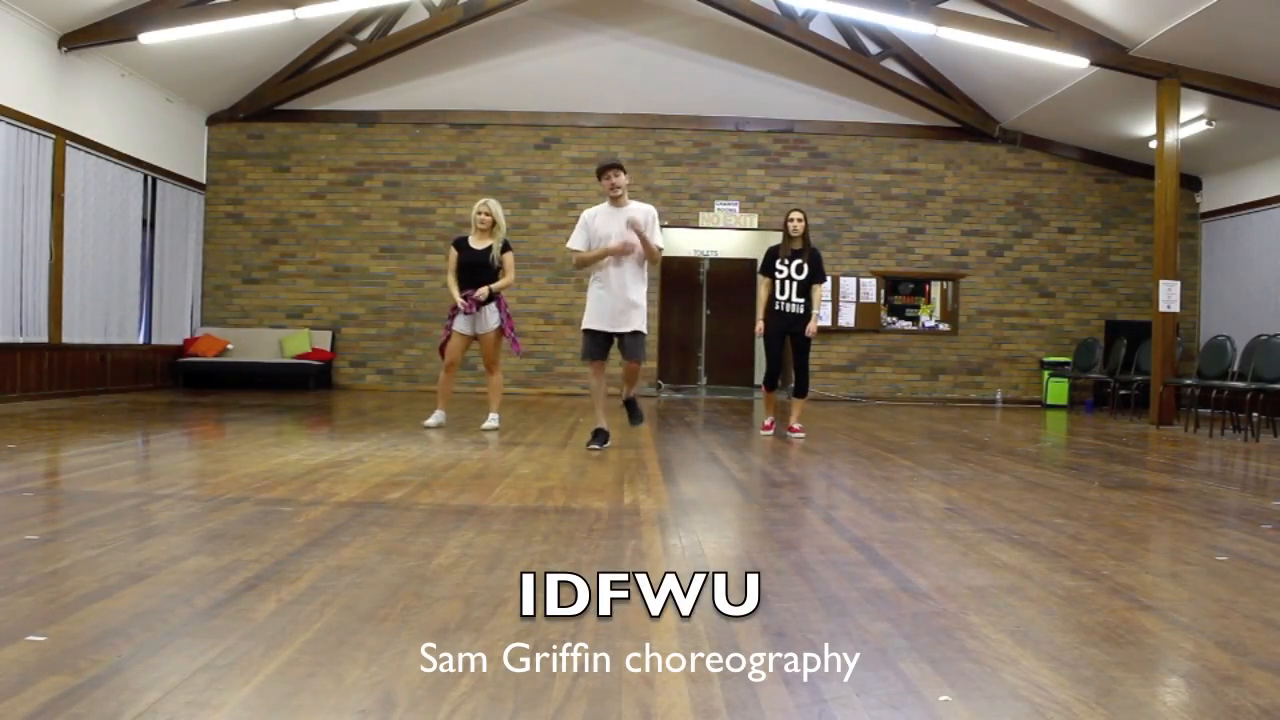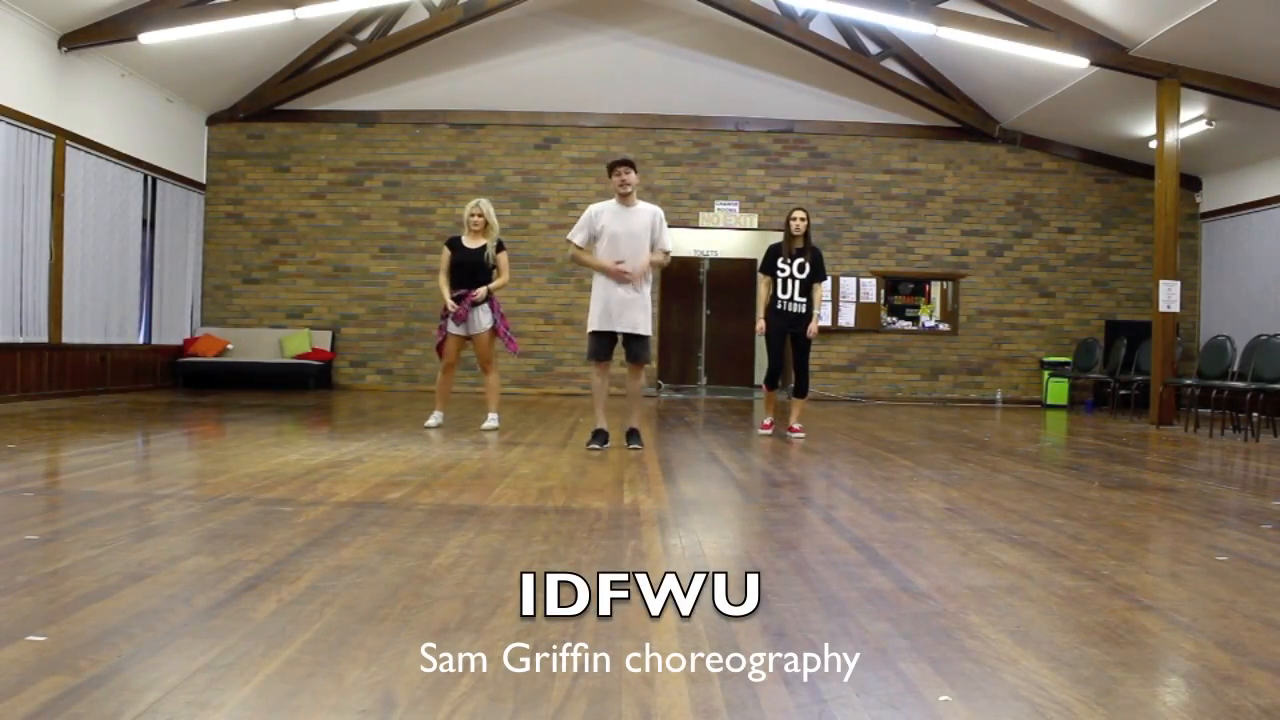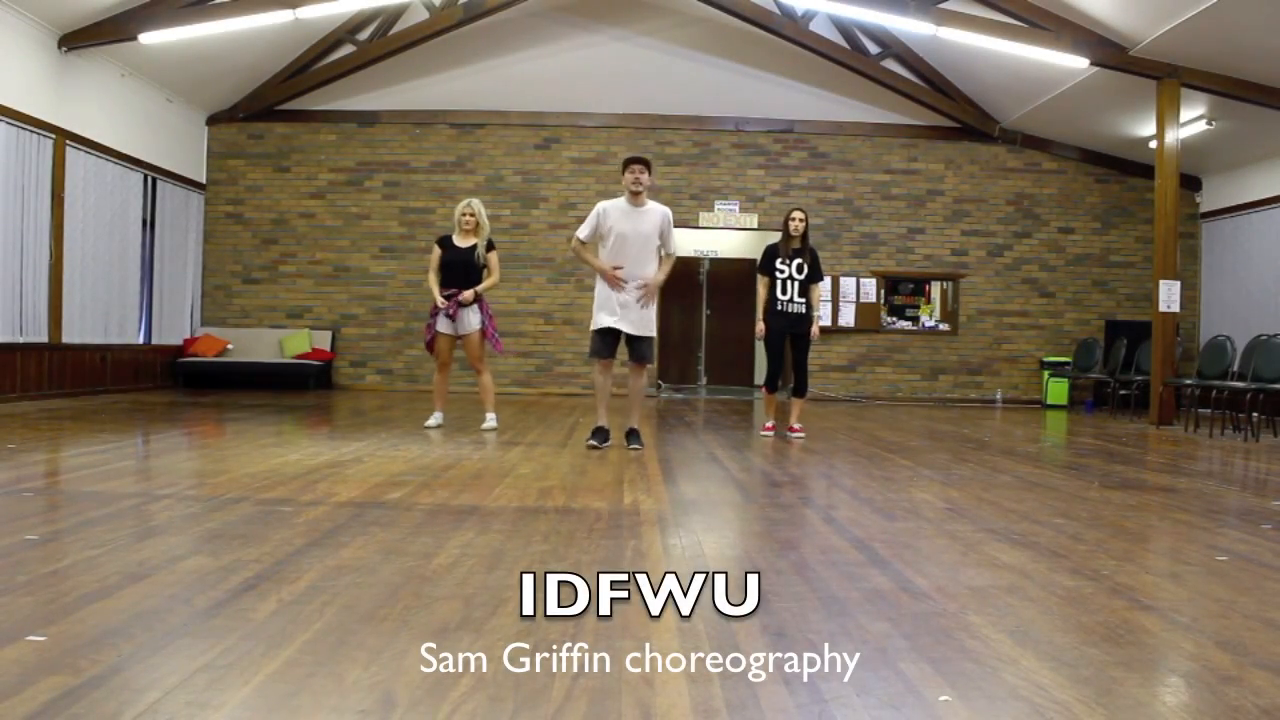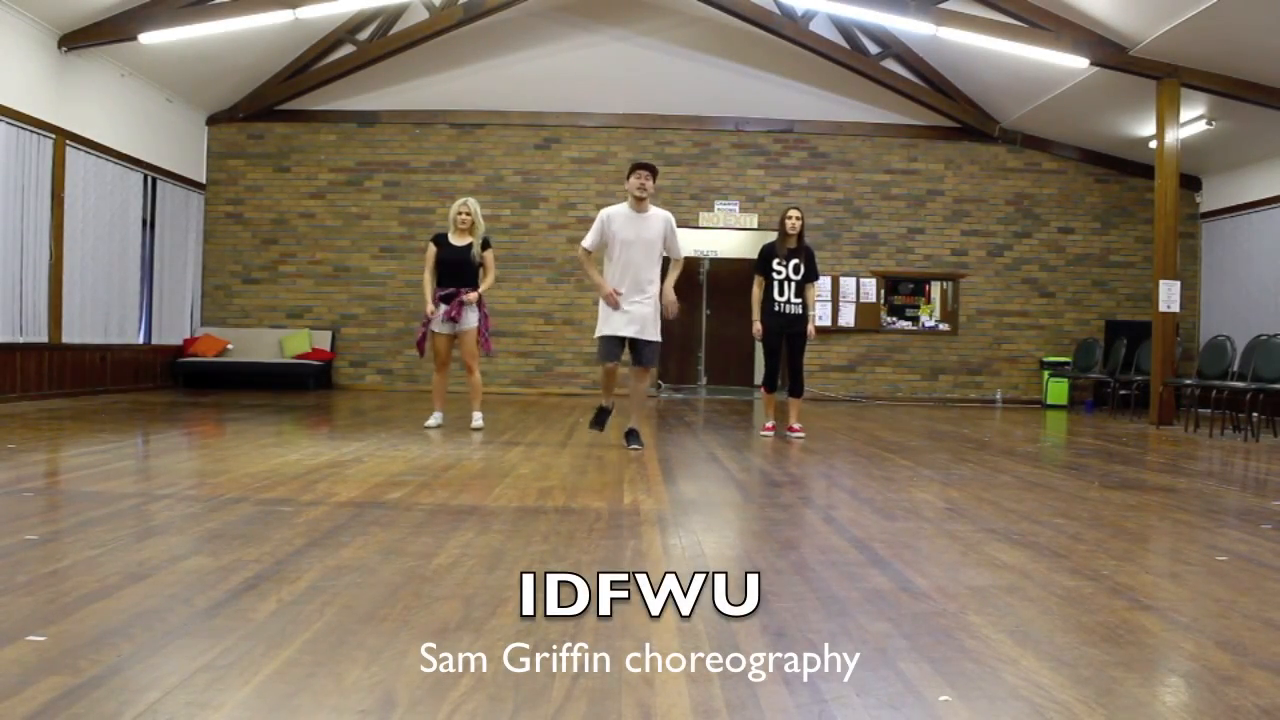
dt=0.2s
person 1, frame 1
left shoulder: (647, 212)
right shoulder: (590, 216)
left elbow: (656, 259)
right elbow: (577, 260)
left wrist: (641, 236)
right wrist: (609, 250)
left hip: (633, 303)
right hip: (600, 303)
left knee: (634, 361)
right knee: (596, 363)
left ankle: (629, 395)
right ankle: (601, 427)
person 1, frame 2
left shoulder: (653, 213)
right shoulder: (596, 212)
left elbow: (665, 258)
right elbow: (574, 252)
left wrist: (648, 261)
right wrist: (605, 266)
left hip: (638, 304)
right hip: (604, 302)
left knee: (636, 365)
right knee: (600, 364)
left ankle: (633, 428)
right ankle: (601, 428)
person 1, frame 3
left shoulder: (662, 214)
right shoulder: (605, 209)
left elbow: (669, 256)
right elbow: (577, 244)
left wrist: (658, 279)
right wrist: (601, 268)
left hip: (641, 303)
right hip: (609, 301)
left knee: (639, 365)
right knee: (603, 362)
left ankle: (633, 428)
right ankle: (601, 427)
person 1, frame 4
left shoulder: (665, 219)
right shoulder: (608, 216)
left elbow: (677, 259)
right elbow: (584, 253)
left wrist: (669, 287)
right wrist: (601, 286)
left hip: (647, 308)
right hip: (615, 306)
left knee: (643, 369)
right knee: (609, 364)
left ankle: (633, 428)
right ankle: (605, 403)
person 2, frame 1
left shoulder: (501, 245)
right shoulder: (459, 243)
left elbow: (509, 278)
right elbow: (451, 275)
left wrist: (490, 287)
right wrist: (456, 296)
left hip: (490, 309)
right hip: (464, 309)
left knee: (491, 365)
right knee: (450, 362)
left ankle: (493, 416)
right ankle: (440, 413)
person 2, frame 2
left shoulder: (495, 245)
right shoulder: (453, 243)
left elbow: (505, 277)
right elbow: (443, 274)
left wrist: (487, 288)
right wrist: (447, 298)
left hip: (483, 309)
right hip: (456, 308)
left knee: (487, 365)
right knee: (447, 364)
left ankle: (492, 415)
right ankle: (438, 413)
person 2, frame 3
left shoulder: (485, 244)
right shoulder: (443, 242)
left elbow: (494, 277)
right elbow: (432, 273)
left wrist: (475, 291)
right wrist: (437, 295)
left hip: (472, 309)
right hip: (445, 308)
left knee: (479, 365)
right knee: (442, 364)
left ankle: (490, 415)
right ankle: (438, 413)
person 2, frame 4
left shoulder: (481, 242)
right shoulder: (438, 240)
left elbow: (490, 275)
right elbow: (428, 273)
left wrist: (478, 293)
right wrist: (429, 301)
left hip: (469, 307)
right hip: (442, 306)
left knee: (471, 363)
right knee: (440, 364)
left ankle: (476, 414)
right ankle: (437, 413)
person 3, frame 1
left shoulder: (813, 255)
right shoulder: (774, 252)
left elbow: (817, 289)
right elbow: (764, 286)
left wrist: (814, 318)
right wrist: (760, 318)
left hip: (801, 321)
right hip: (775, 319)
left knee: (801, 370)
right knee: (773, 369)
left ankle: (794, 422)
right ankle: (769, 417)
person 3, frame 2
left shoulder: (814, 253)
right shoulder: (775, 250)
left elbow: (817, 288)
right elbow: (764, 285)
left wrist: (815, 319)
right wrist: (760, 317)
left hip: (802, 320)
right hip: (776, 318)
left knee: (801, 370)
right knee: (774, 367)
left ankle: (794, 422)
right ankle: (768, 417)
person 3, frame 3
left shoulder: (810, 254)
right shoulder: (772, 251)
left elbow: (814, 289)
right elbow: (762, 286)
left wrist: (815, 320)
right wrist: (759, 319)
left hip: (801, 321)
right hip: (775, 319)
left knee: (800, 370)
right knee: (774, 369)
left ankle: (794, 422)
right ankle: (769, 420)
person 3, frame 4
left shoulder: (806, 253)
right shoulder: (768, 250)
left elbow: (809, 288)
right elbow: (757, 286)
left wrist: (811, 319)
right wrist: (756, 319)
left hip: (797, 320)
right hip: (772, 319)
left knee: (796, 370)
right knee: (772, 369)
left ankle: (794, 423)
right ankle: (769, 421)
